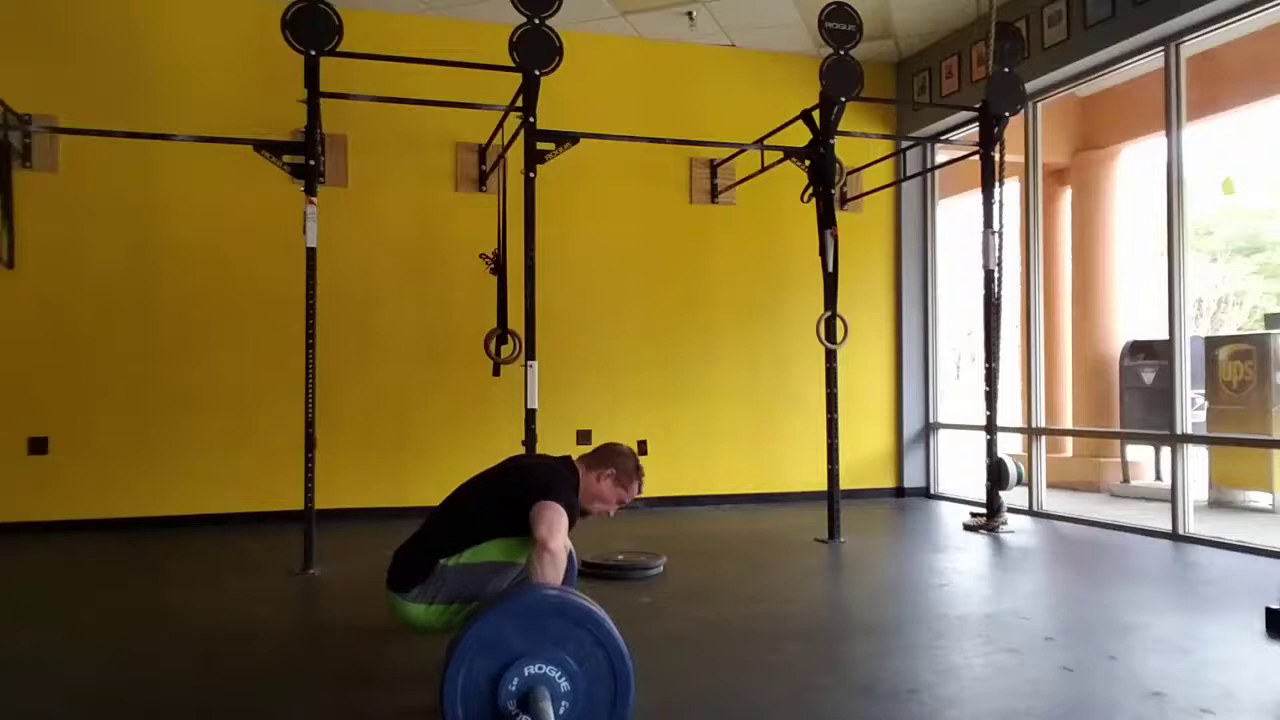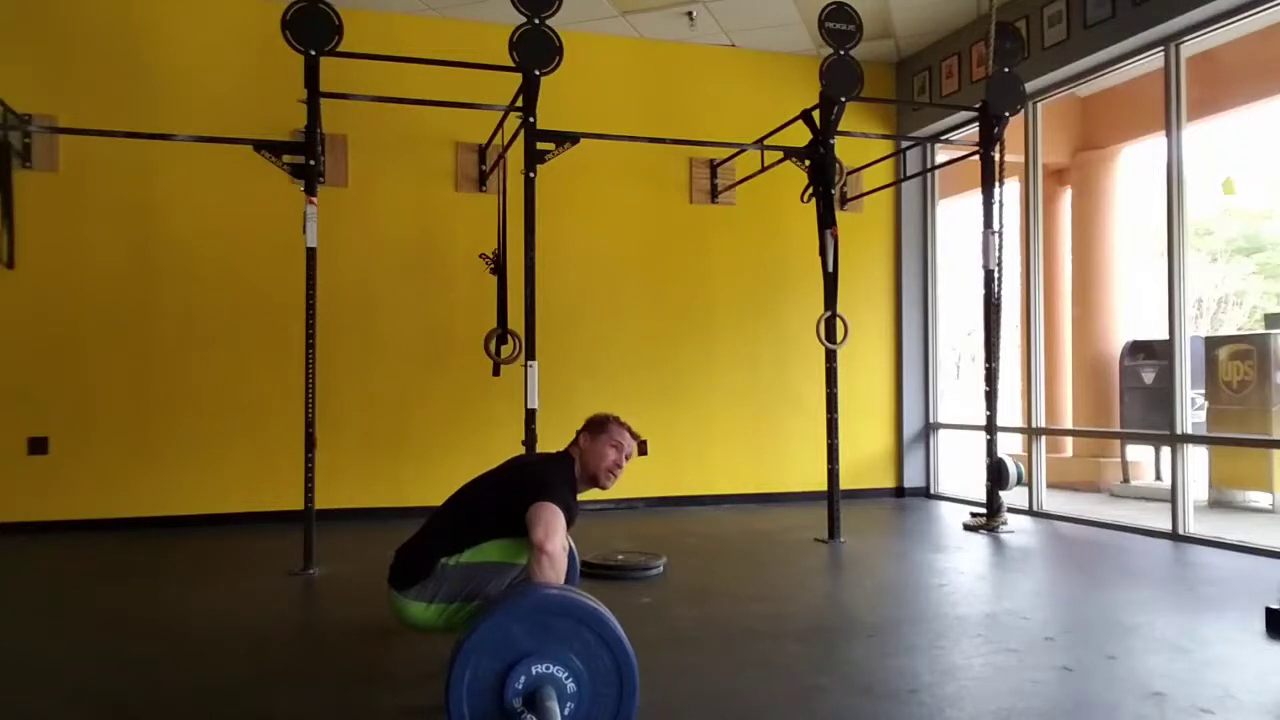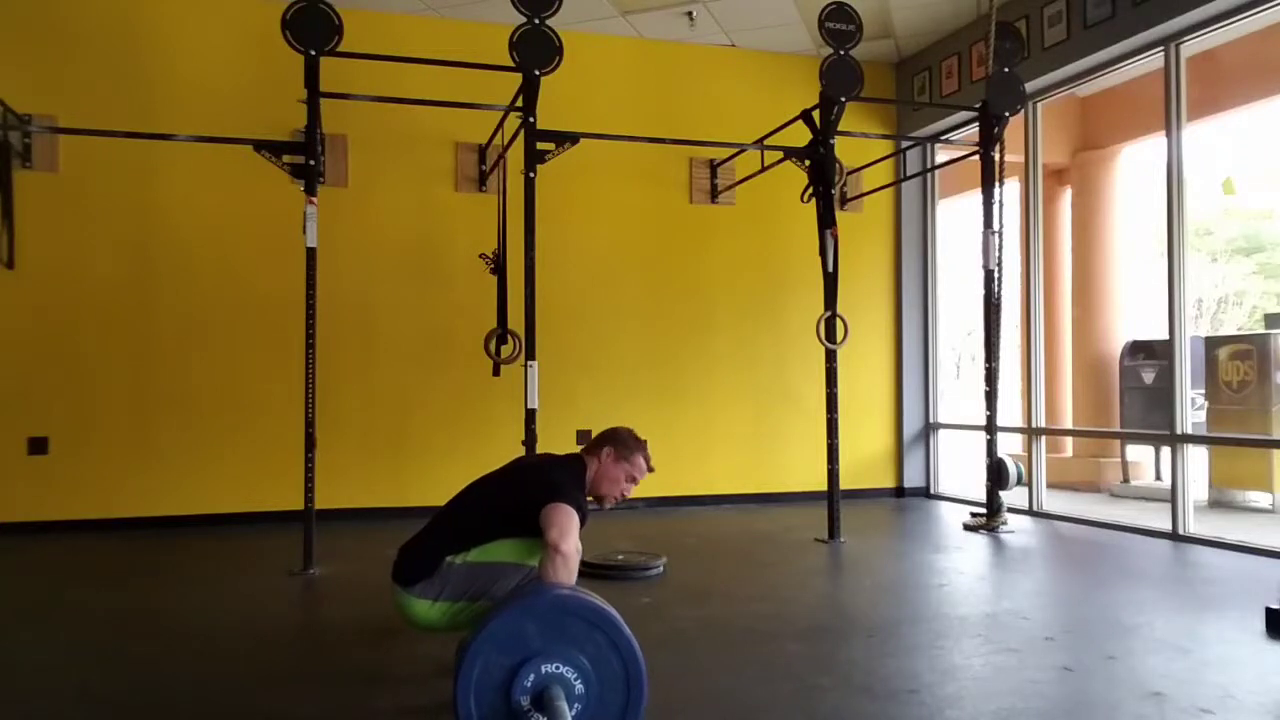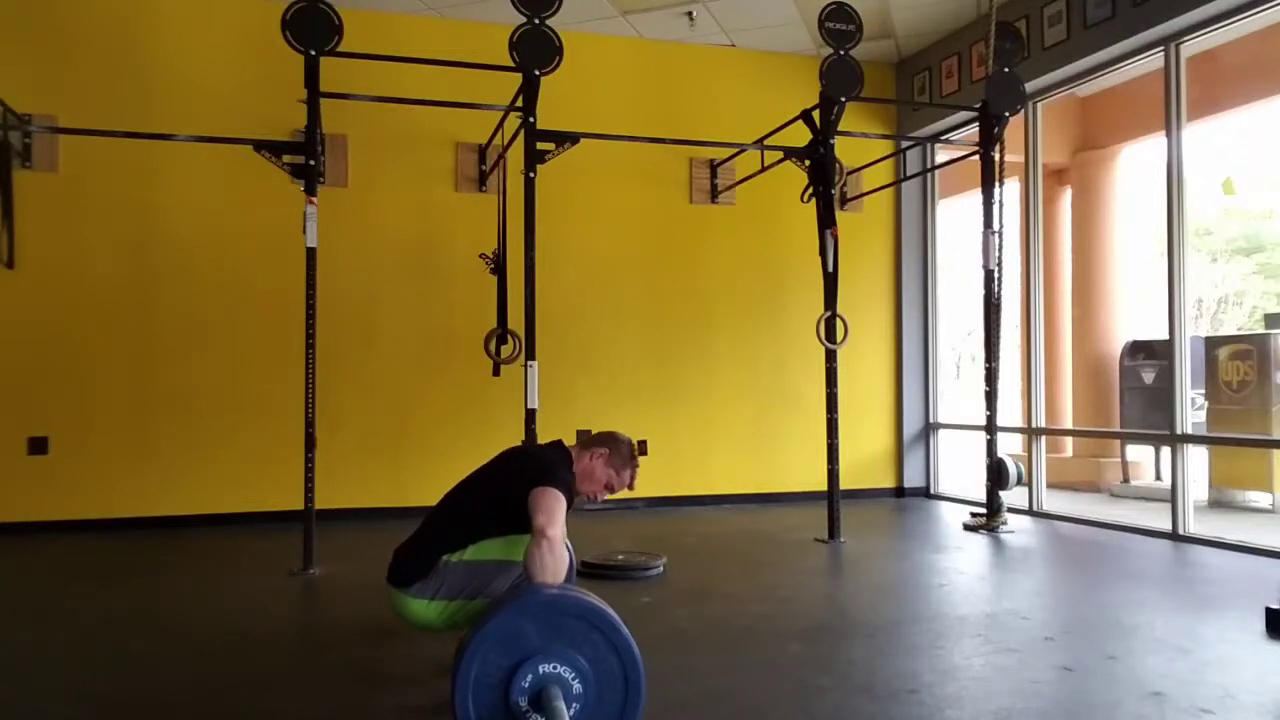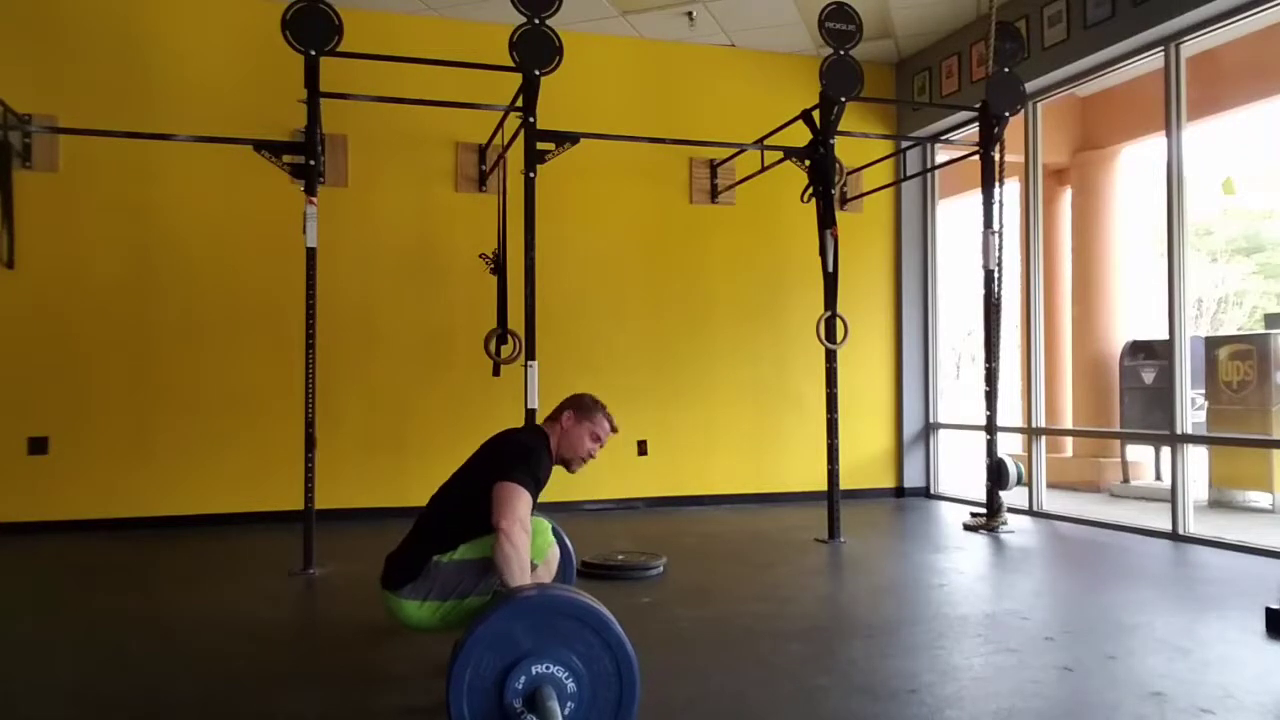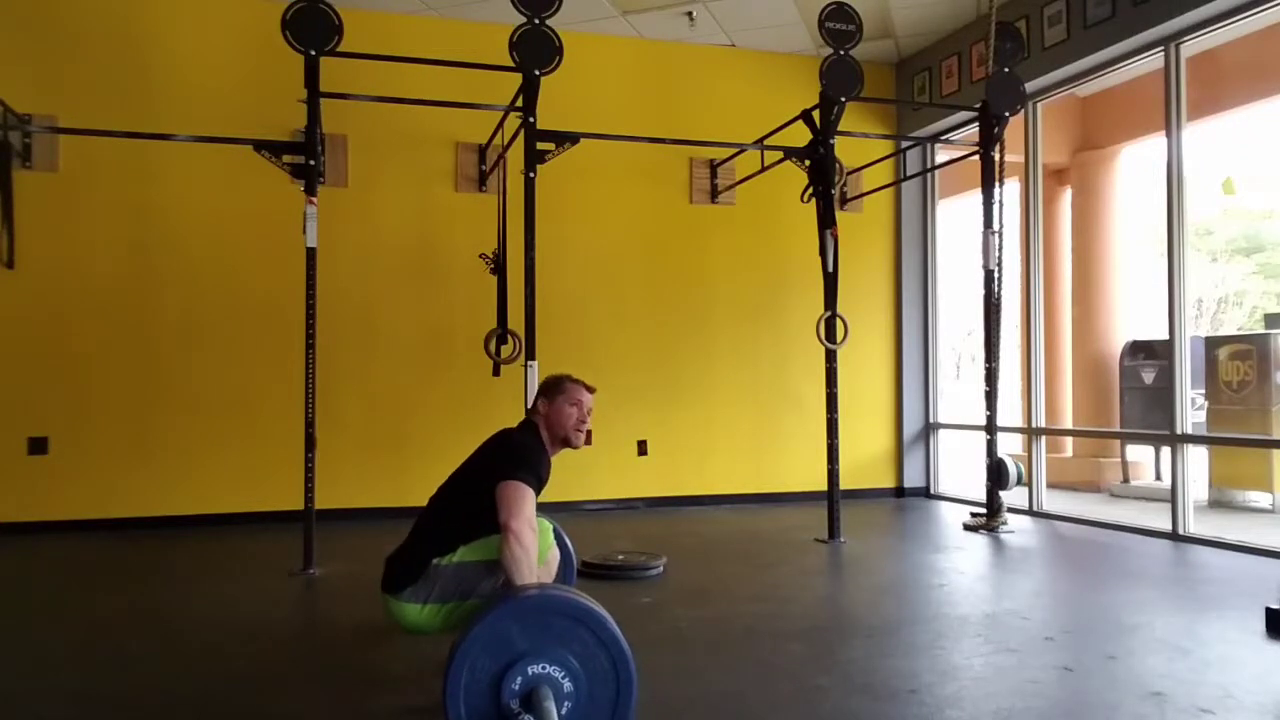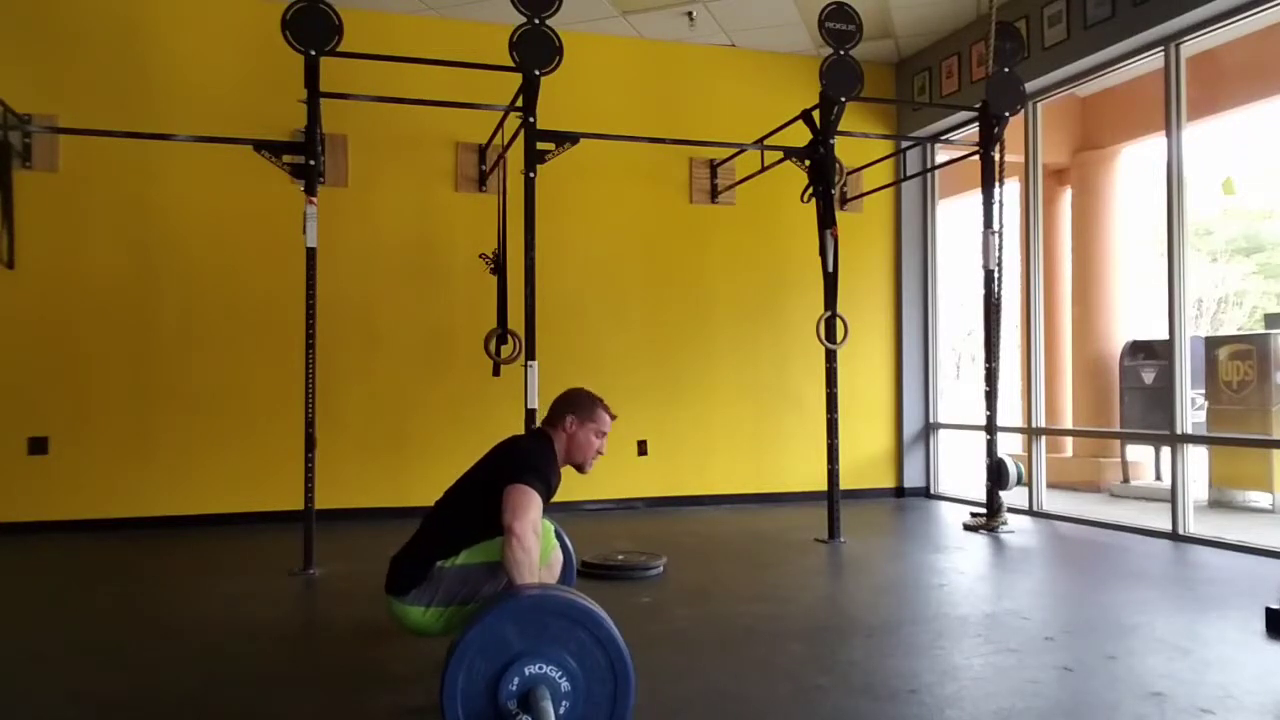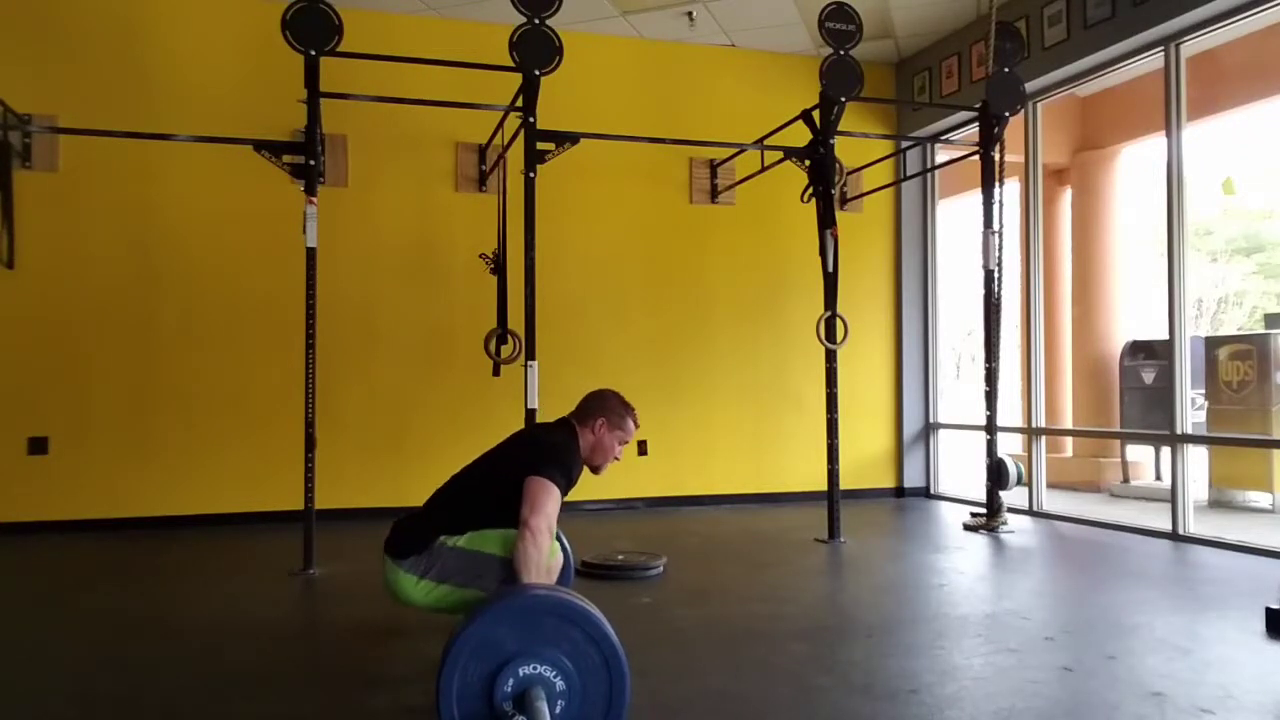
dt=0.5s
person 1, frame 1
left shoulder: (546, 471)
right shoulder: (560, 484)
right elbow: (549, 545)
left hip: (416, 581)
right hip: (422, 591)
right knee: (551, 557)
person 1, frame 2
left shoulder: (548, 470)
right shoulder: (556, 480)
right elbow: (547, 547)
left hip: (418, 581)
right hip: (423, 589)
right knee: (548, 553)
person 1, frame 3
left shoulder: (555, 470)
right shoulder: (567, 482)
right elbow: (562, 547)
left hip: (423, 578)
right hip: (428, 588)
right knee: (554, 555)
person 1, frame 4
left shoulder: (542, 461)
right shoulder: (554, 467)
right elbow: (549, 533)
left hip: (419, 576)
right hip: (425, 587)
right knee: (551, 552)
person 1, frame 5
left shoulder: (526, 448)
right shoulder: (528, 449)
right elbow: (509, 527)
left hip: (416, 582)
right hip: (418, 588)
right knee: (540, 543)
person 1, frame 6
left shoulder: (523, 447)
right shoulder: (525, 449)
right elbow: (517, 527)
left hip: (415, 583)
right hip: (418, 591)
right knee: (542, 546)
person 1, frame 7
left shoulder: (530, 450)
right shoulder: (537, 457)
right elbow: (519, 531)
left hip: (419, 582)
right hip: (422, 593)
right knee: (544, 548)
person 1, frame 8
left shoulder: (549, 441)
right shoulder: (561, 452)
right elbow: (536, 527)
left hip: (420, 552)
right hip: (420, 562)
right knee: (546, 557)
